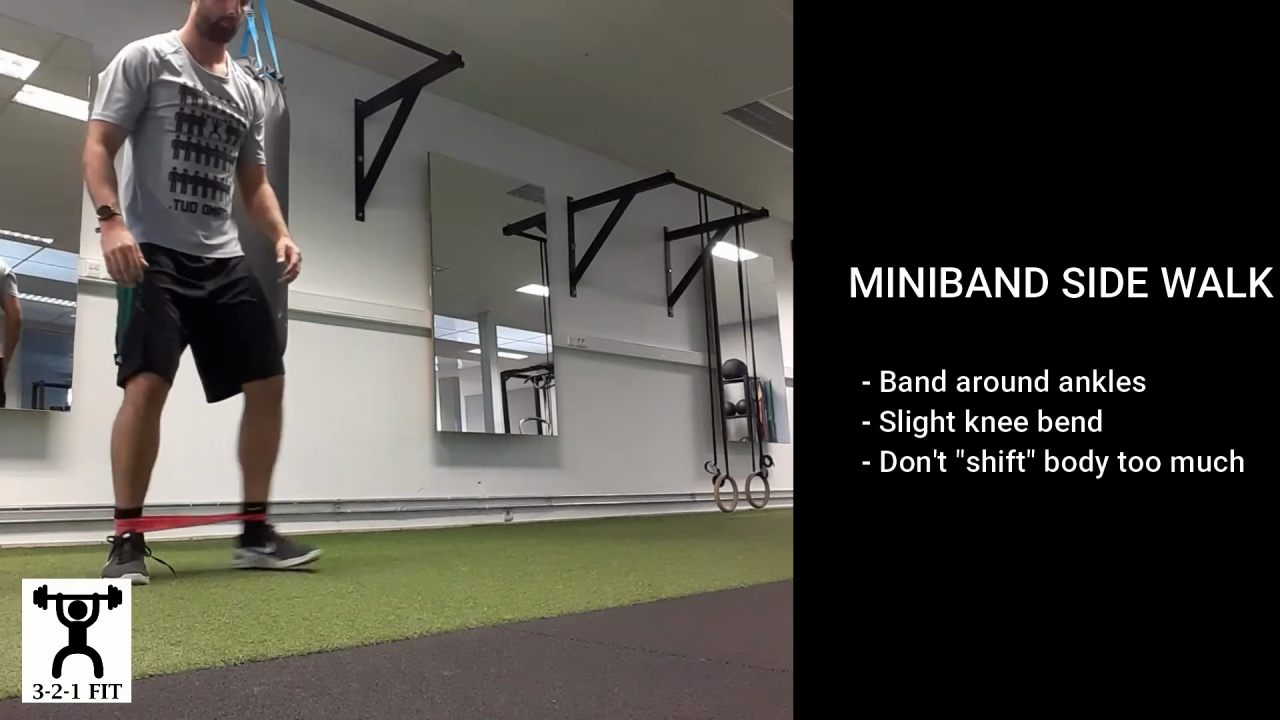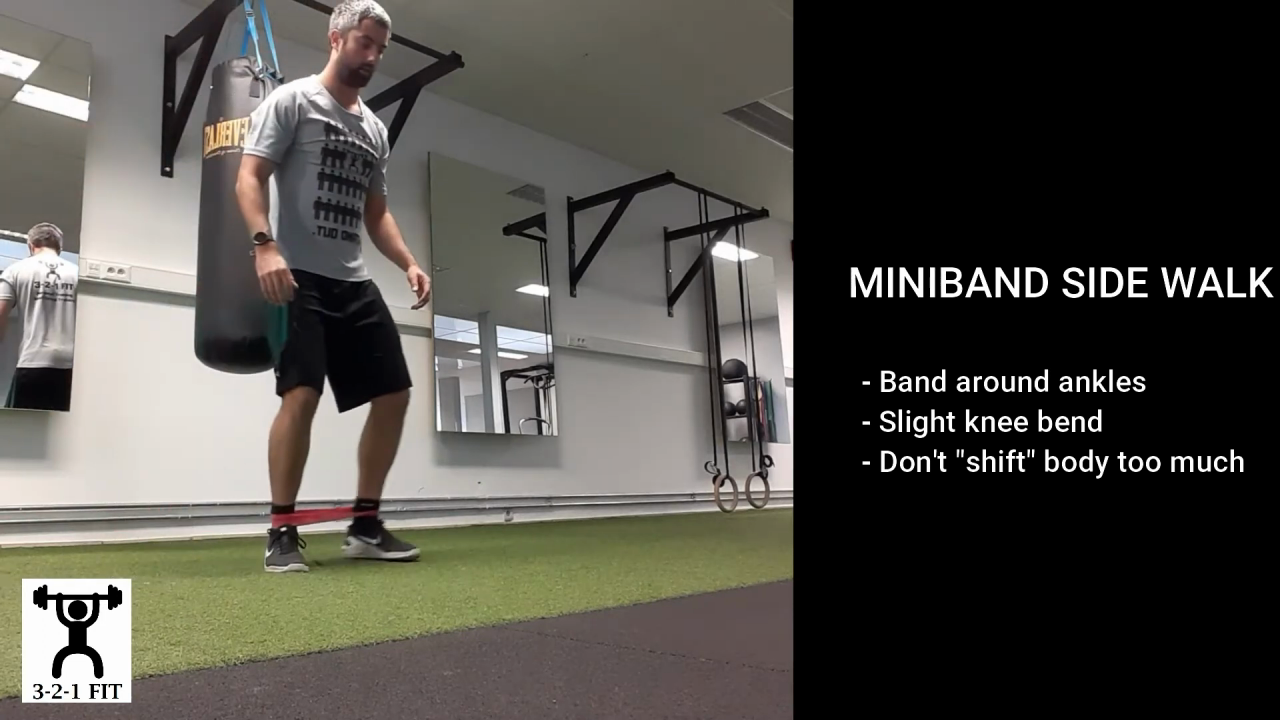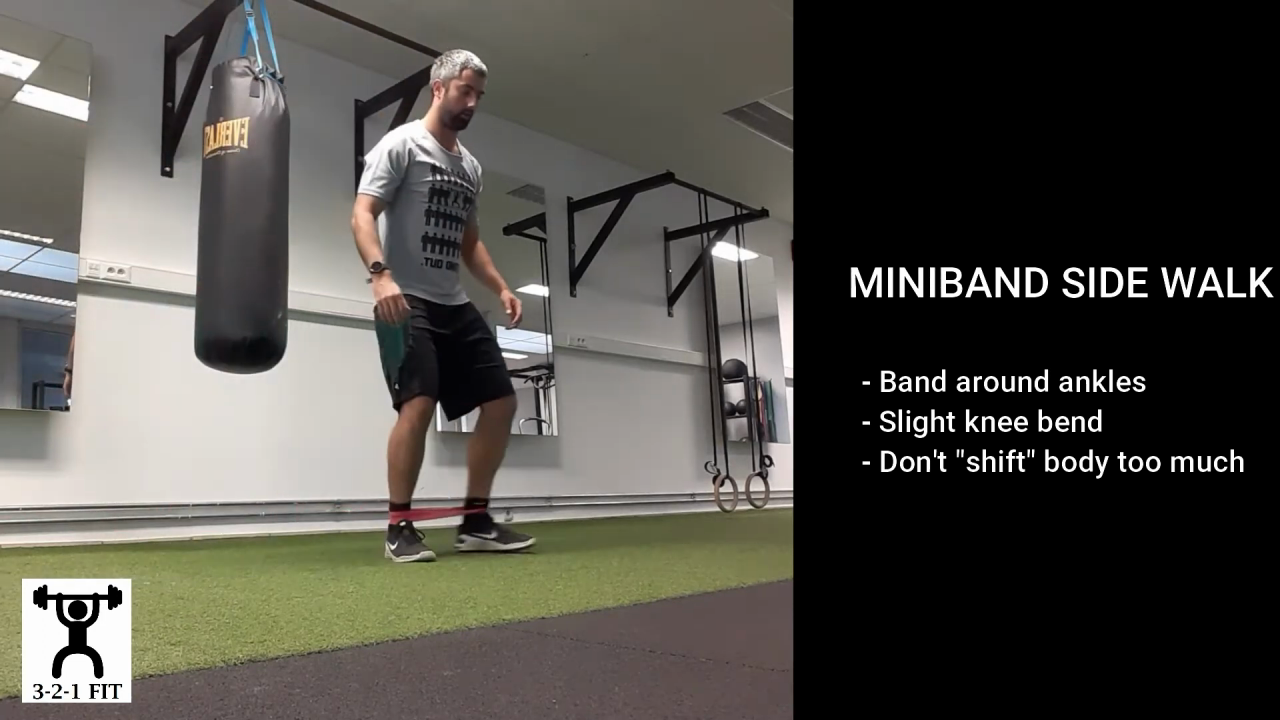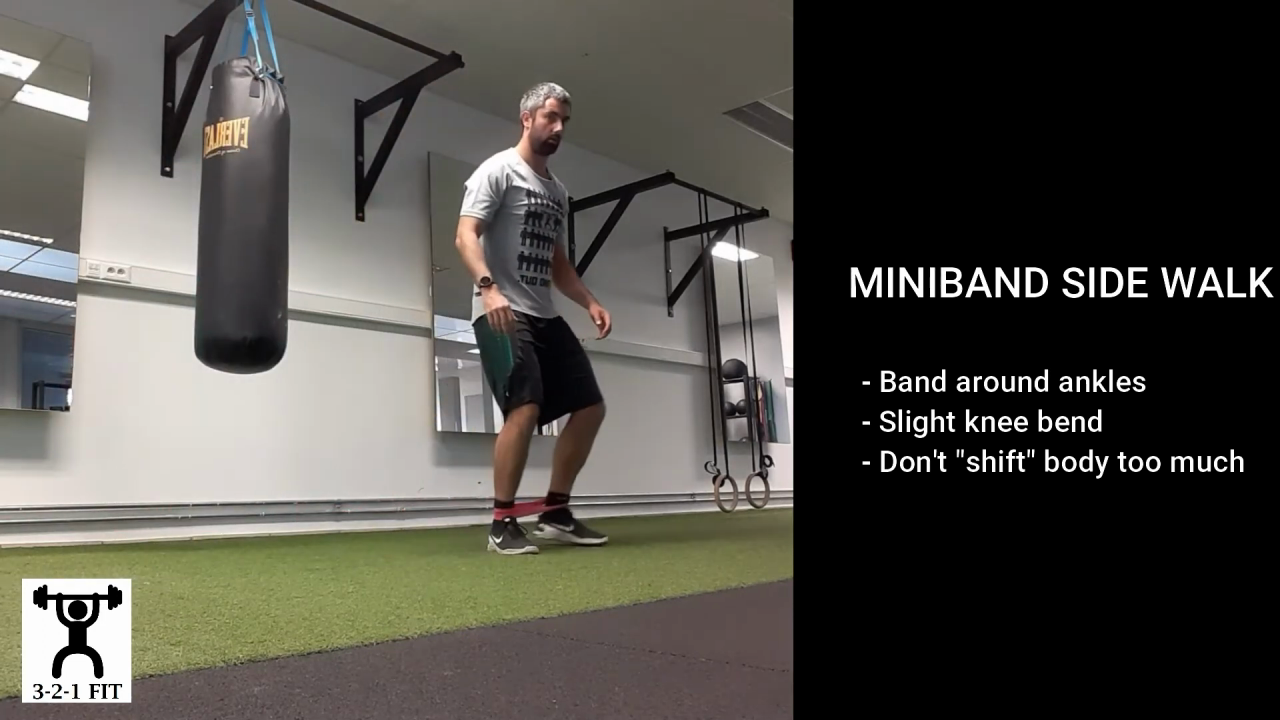
dt=1s
person 1, frame 1
left shoulder: (247, 91)
right shoulder: (145, 60)
right elbow: (99, 144)
left wrist: (281, 235)
right wrist: (111, 218)
left hip: (225, 259)
right hip: (156, 253)
left knee: (266, 383)
right knee: (148, 385)
left ankle: (255, 531)
right ankle: (126, 539)
person 1, frame 2
left shoulder: (374, 129)
right shoulder: (291, 101)
right elbow: (250, 177)
left wrist: (409, 263)
right wrist: (265, 245)
left hip: (355, 282)
right hip: (298, 278)
left knee: (392, 394)
right knee: (301, 395)
left ankle: (366, 523)
right ankle: (281, 532)
person 1, frame 3
left shoulder: (469, 165)
right shoulder: (401, 144)
right elbow: (363, 214)
left wrist: (501, 287)
right wrist: (380, 273)
left hip: (455, 304)
right hip: (406, 301)
left knee: (499, 401)
right knee: (419, 403)
left ankle: (476, 520)
right ankle: (399, 527)
person 1, frame 4
left shoulder: (557, 189)
right shoulder: (498, 170)
right elbow: (466, 235)
left wrist: (590, 302)
right wrist: (488, 287)
left hip: (545, 315)
right hip: (503, 314)
left knee: (589, 408)
right knee: (525, 409)
left ankle: (555, 512)
right ankle: (502, 523)
